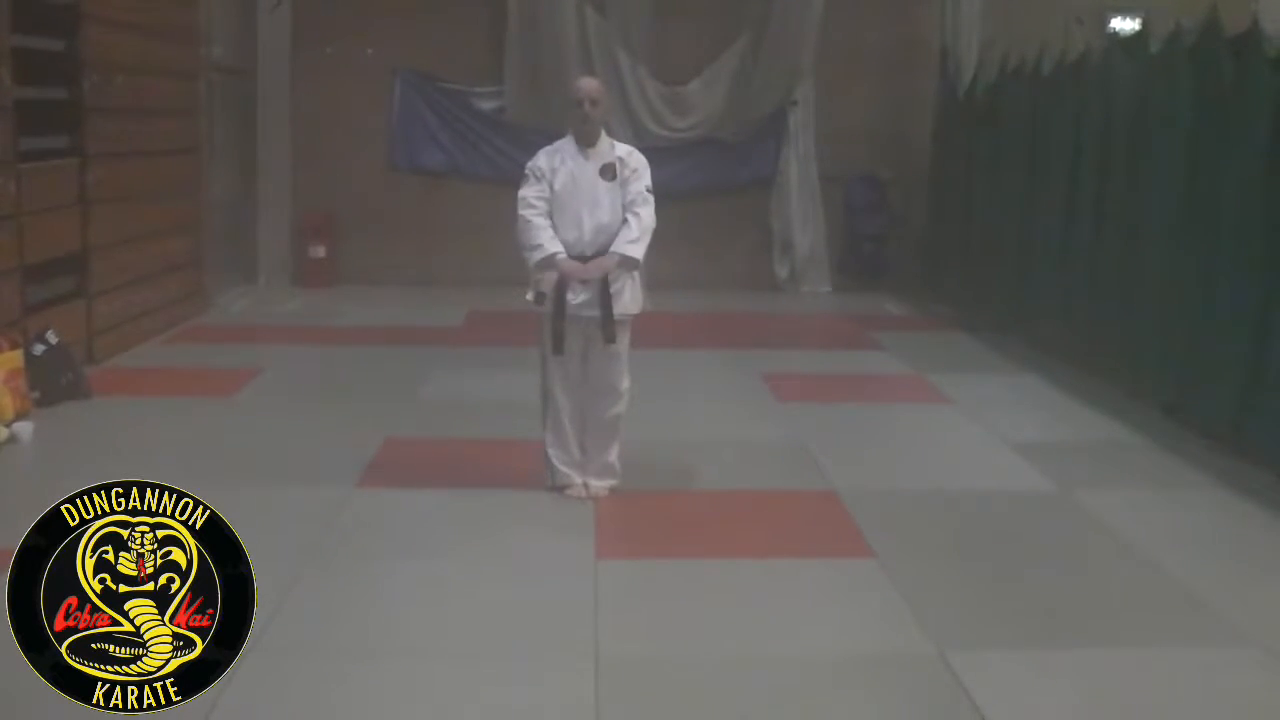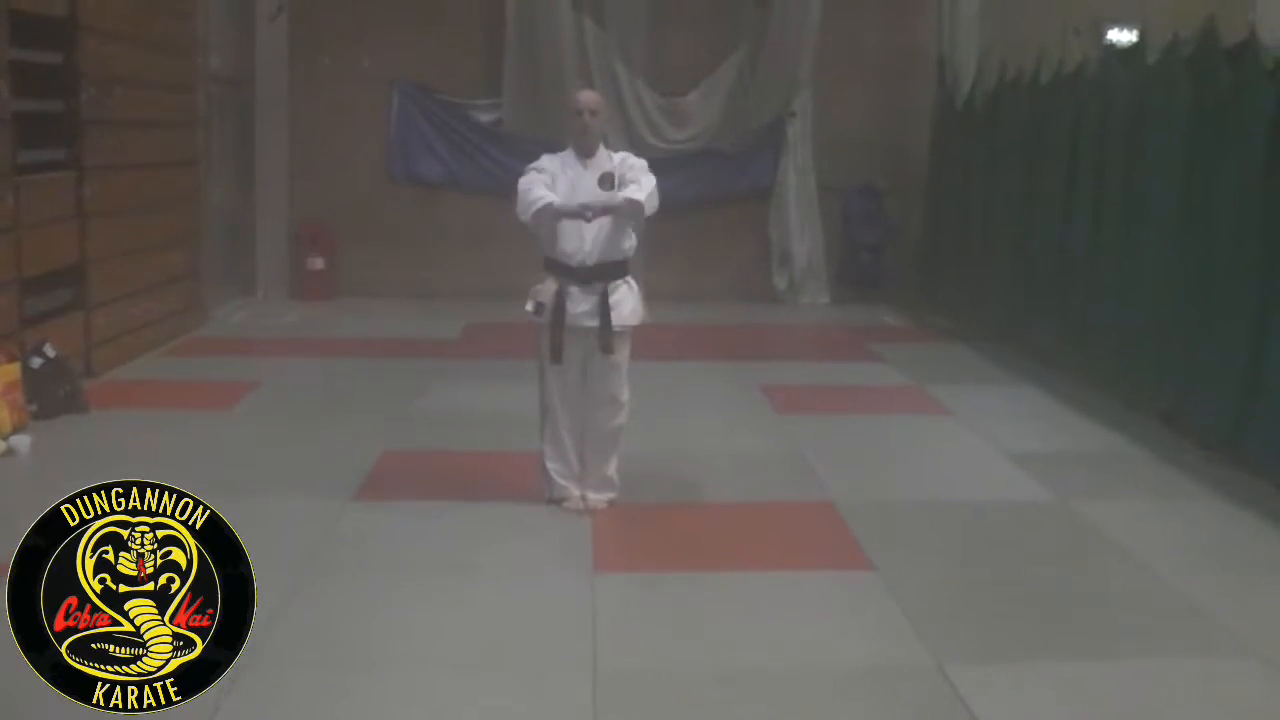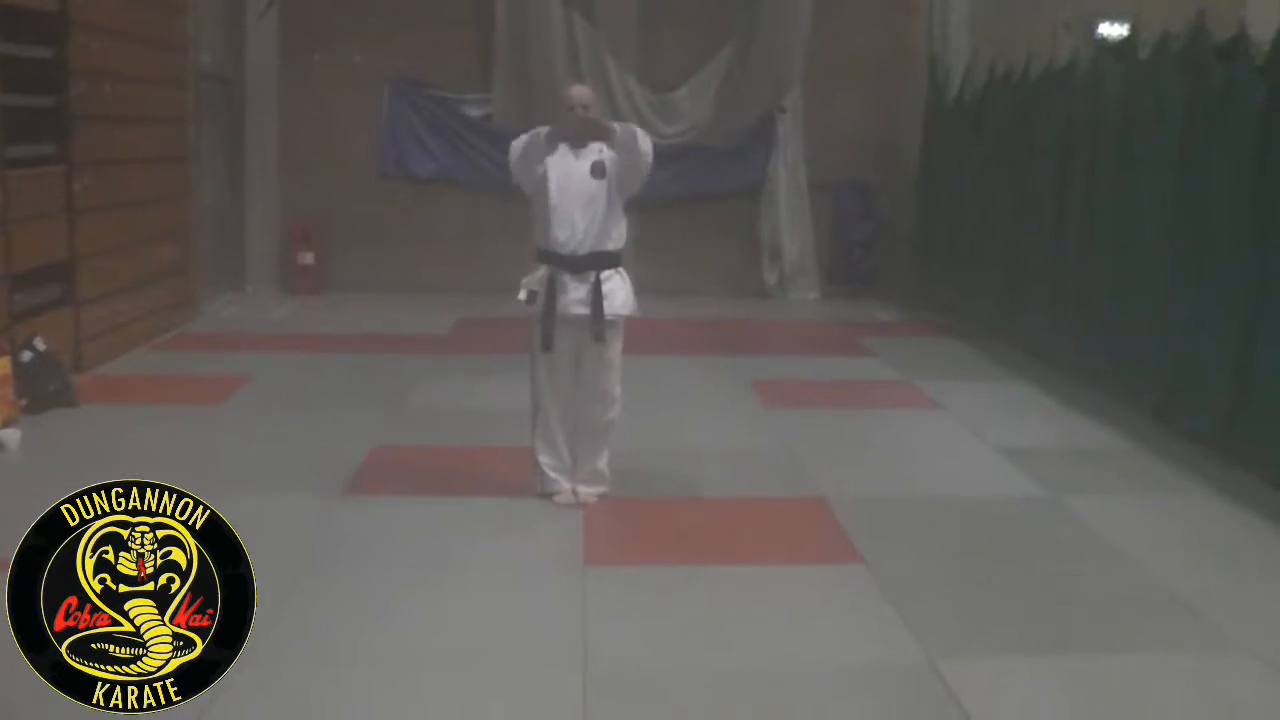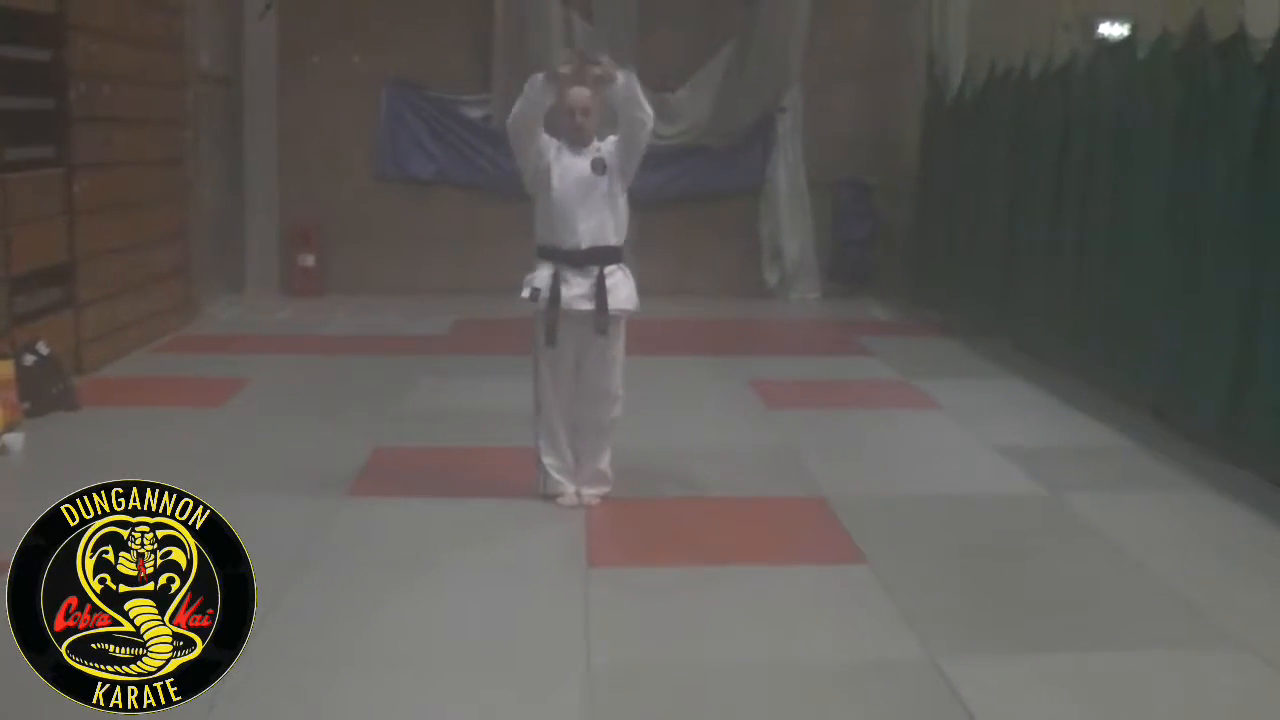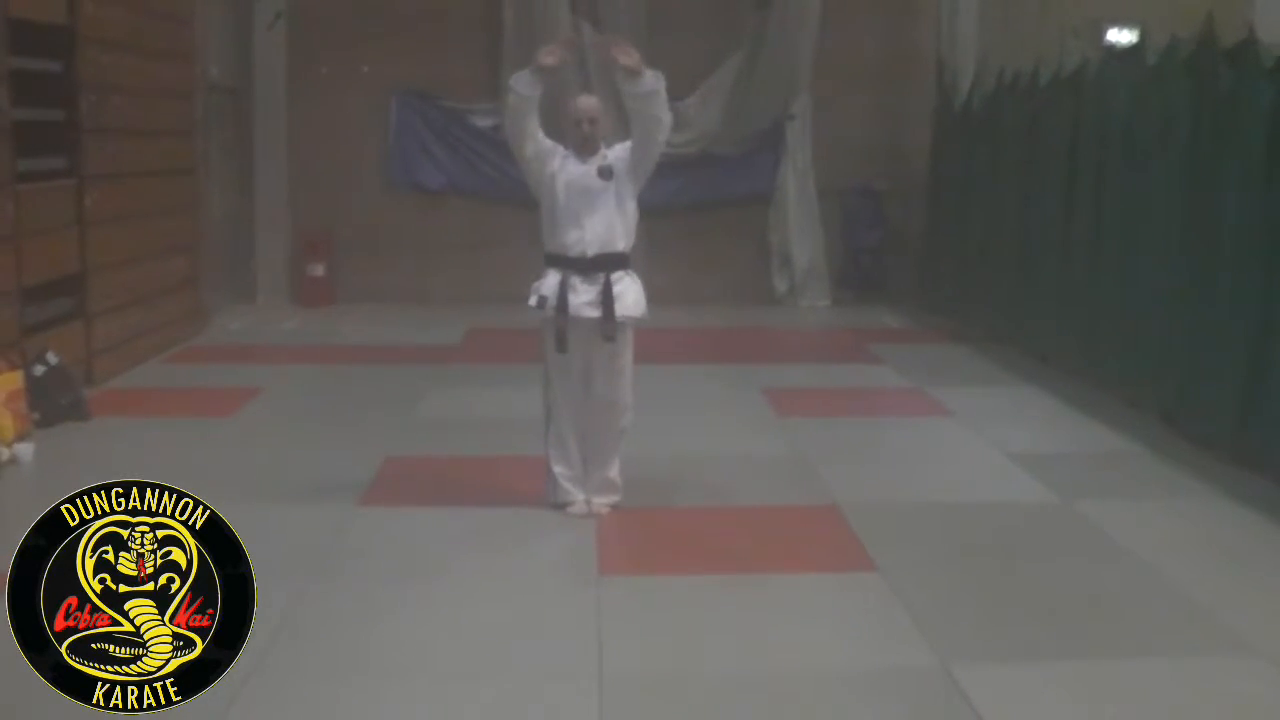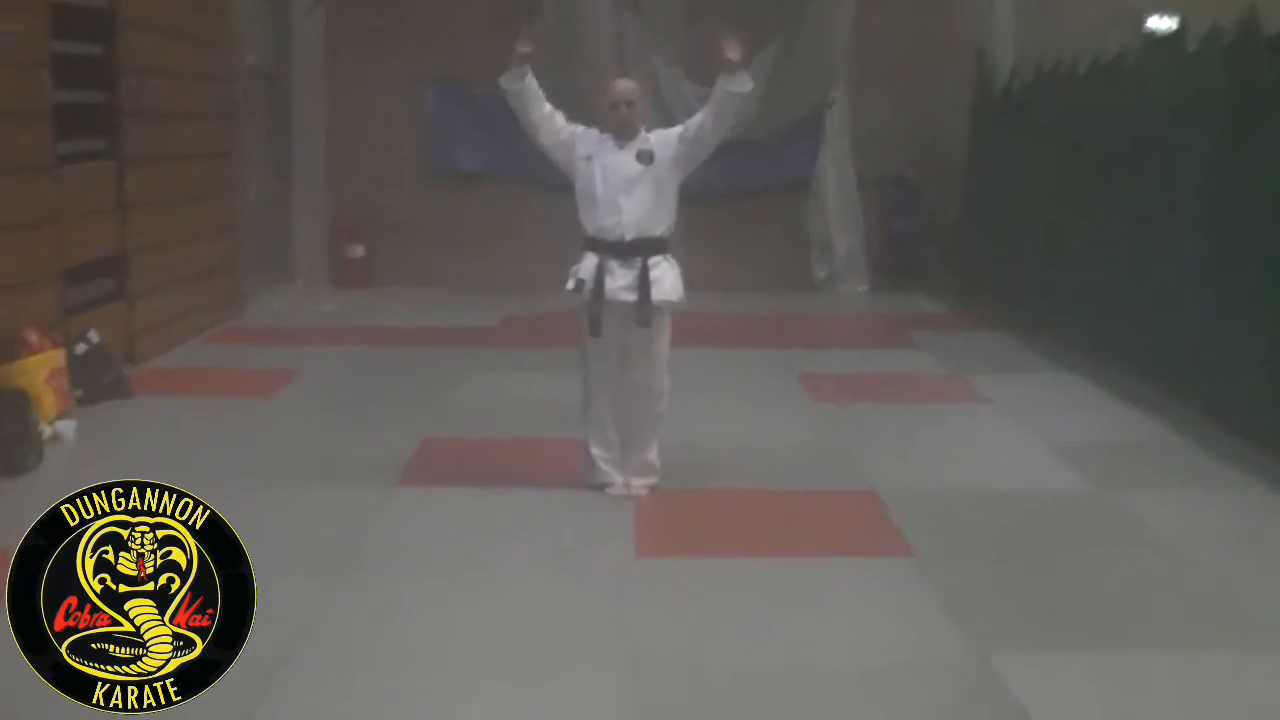
dt=0.4s
person 1, frame 1
left shoulder: (629, 159)
right shoulder: (546, 160)
left elbow: (641, 215)
right elbow: (530, 215)
left wrist: (610, 261)
right wrist: (561, 263)
left hip: (613, 286)
right hip: (561, 286)
left knee: (609, 385)
right knee: (561, 384)
left ankle: (600, 471)
right ankle: (568, 472)
person 1, frame 2
left shoulder: (626, 166)
right shoulder: (548, 167)
left elbow: (646, 195)
right elbow: (530, 197)
left wrist: (613, 204)
right wrist: (565, 208)
left hip: (612, 294)
right hip: (562, 294)
left knee: (608, 397)
right knee: (561, 396)
left ankle: (598, 484)
right ankle: (565, 485)
person 1, frame 3
left shoulder: (614, 159)
right shoulder: (545, 159)
left elbow: (641, 155)
right elbow: (520, 156)
left wrist: (612, 134)
right wrist: (553, 135)
left hip: (603, 286)
right hip: (553, 284)
left knee: (599, 391)
right knee: (552, 390)
left ankle: (589, 477)
right ankle: (556, 478)
person 1, frame 4
left shoulder: (615, 154)
right shoulder: (544, 156)
left elbow: (640, 123)
right elbow: (521, 126)
left wrist: (613, 81)
right wrist: (549, 83)
left hip: (606, 283)
right hip: (555, 283)
left knee: (601, 390)
right knee: (555, 389)
left ankle: (591, 478)
right ankle: (560, 479)
person 1, frame 5
left shoulder: (626, 164)
right shoulder: (549, 164)
left elbow: (654, 126)
right elbow: (521, 127)
left wrist: (638, 77)
right wrist: (537, 76)
left hip: (613, 291)
right hip: (563, 291)
left knee: (611, 397)
right knee: (564, 397)
left ankle: (601, 487)
right ankle: (571, 488)
person 1, frame 6
left shoulder: (670, 146)
right shoulder: (582, 145)
left elbow: (714, 121)
right elbow: (538, 116)
left wrist: (733, 74)
right wrist: (521, 69)
left hip: (650, 275)
right hip: (600, 273)
left knee: (647, 381)
right knee: (602, 381)
left ankle: (639, 468)
right ankle: (607, 470)
